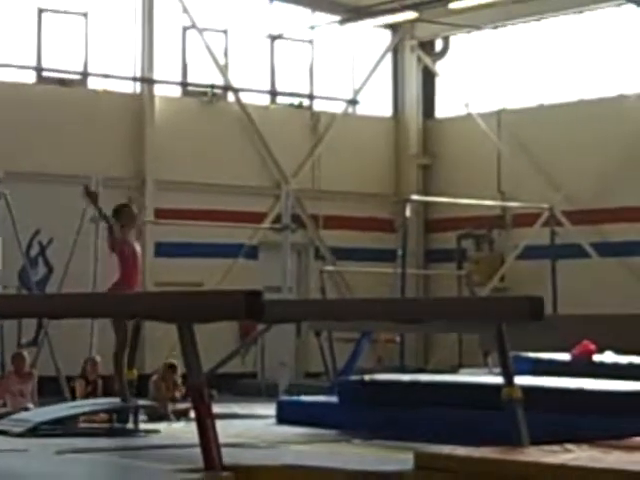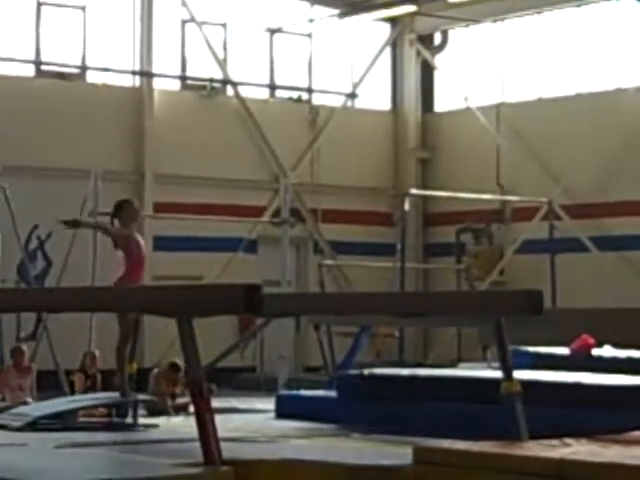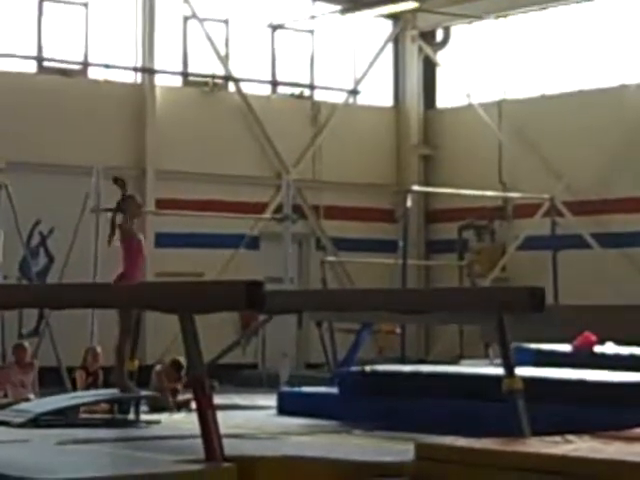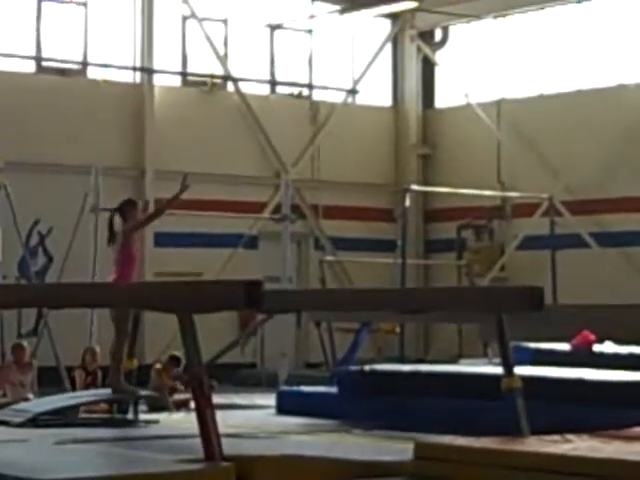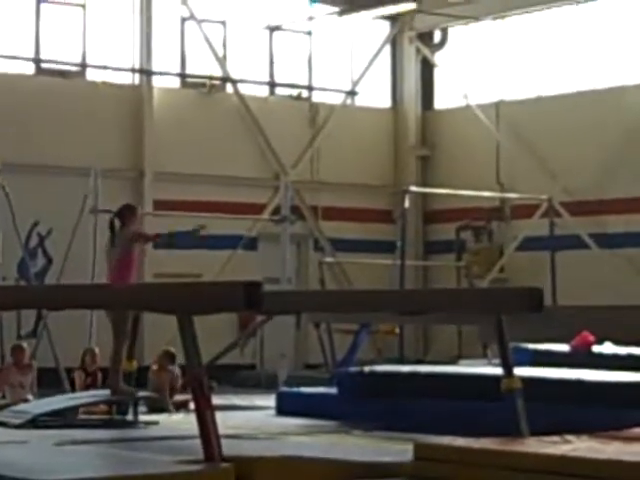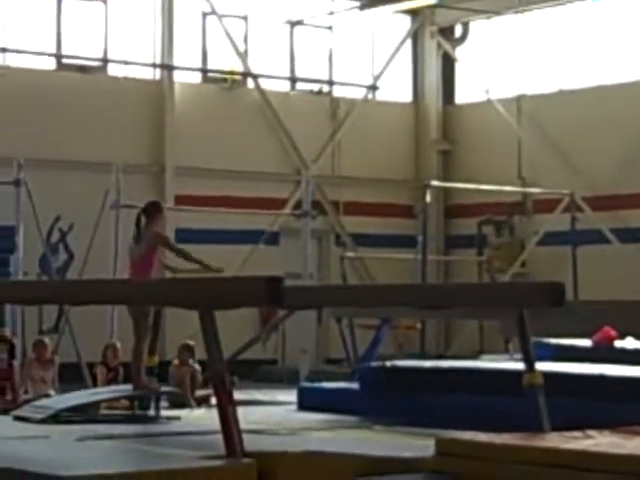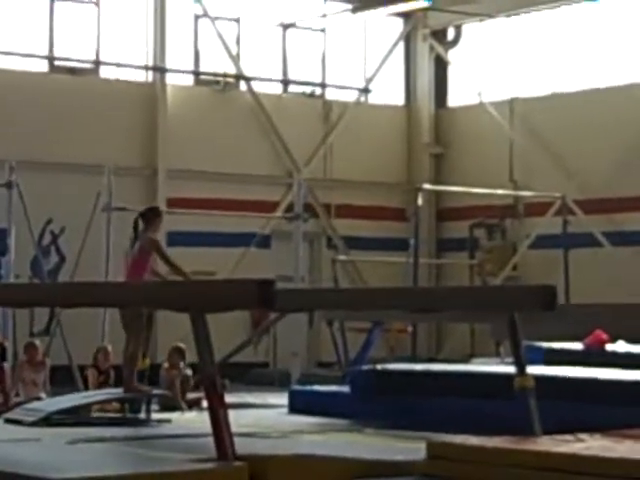
dt=0.3s
person 1, frame 1
left shoulder: (131, 237)
right shoulder: (120, 237)
left elbow: (131, 224)
right elbow: (110, 222)
left wrist: (132, 210)
right wrist: (96, 205)
left hip: (129, 294)
right hip: (120, 294)
left knee: (125, 340)
right knee: (122, 341)
left ankle: (121, 383)
right ankle: (121, 386)
person 1, frame 2
left shoulder: (132, 232)
right shoulder: (123, 234)
right elbow: (104, 227)
right wrist: (83, 223)
left hip: (134, 288)
right hip: (125, 288)
left knee: (131, 334)
right knee: (126, 334)
left ankle: (123, 376)
right ankle: (122, 378)
person 1, frame 3
left shoulder: (132, 228)
right shoulder: (127, 228)
left elbow: (130, 213)
right elbow: (128, 213)
right wrist: (126, 197)
left hip: (132, 283)
right hip: (127, 283)
left knee: (128, 331)
right knee: (126, 331)
left ankle: (121, 376)
right ankle: (121, 378)
person 1, frame 4
left shoulder: (124, 232)
right shoulder: (127, 231)
right elbow: (155, 215)
right wrist: (179, 193)
left hip: (119, 287)
right hip: (122, 288)
left knee: (120, 335)
right knee: (122, 334)
left ankle: (114, 378)
right ankle: (116, 380)
person 1, frame 5
left shoulder: (116, 237)
right shoulder: (131, 235)
right elbow: (159, 238)
left knee: (120, 338)
right knee: (121, 338)
left ankle: (115, 380)
right ankle: (116, 382)
person 1, frame 6
left shoulder: (140, 234)
right shoulder: (155, 235)
right elbow: (180, 253)
left wrist: (169, 268)
right wrist: (206, 266)
left knee: (142, 334)
right knee: (141, 334)
left ankle: (139, 376)
right ankle: (138, 378)
person 1, frame 7
left shoulder: (137, 239)
right shoulder: (150, 240)
right elbow: (170, 264)
left wrist: (165, 278)
right wrist: (190, 279)
left knee: (132, 339)
right knee: (139, 339)
left ankle: (128, 380)
right ankle: (131, 381)
